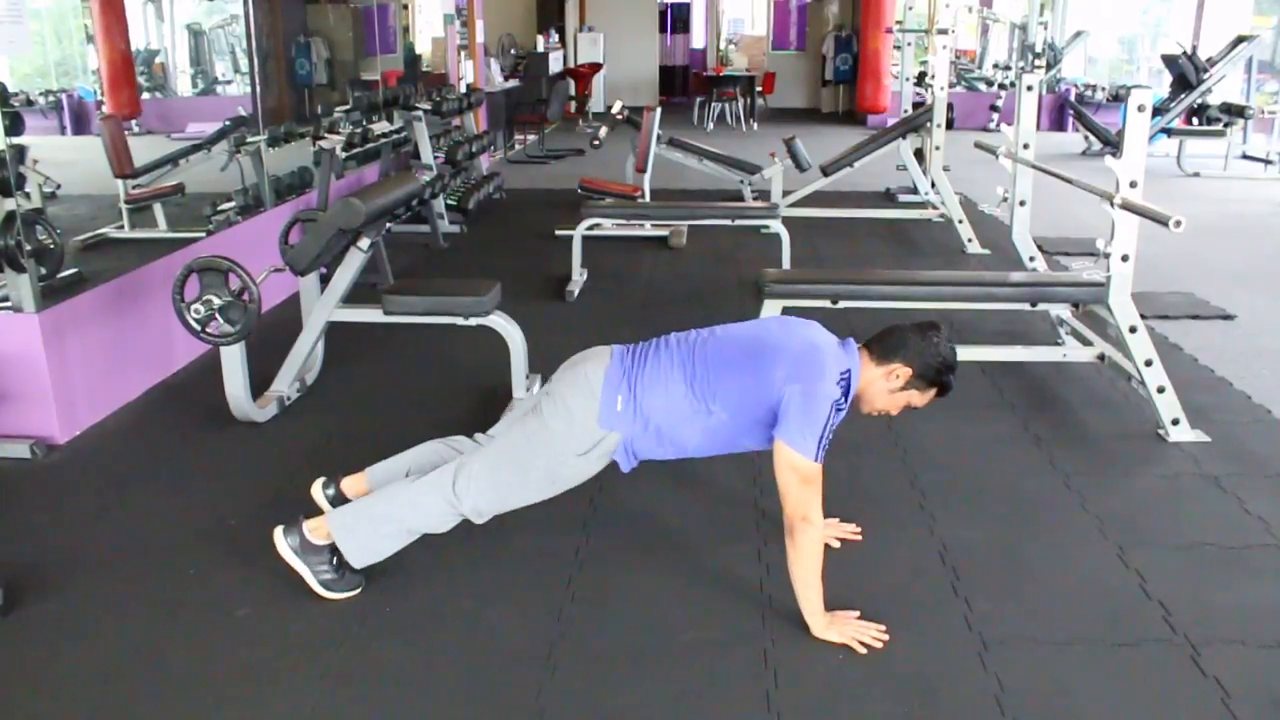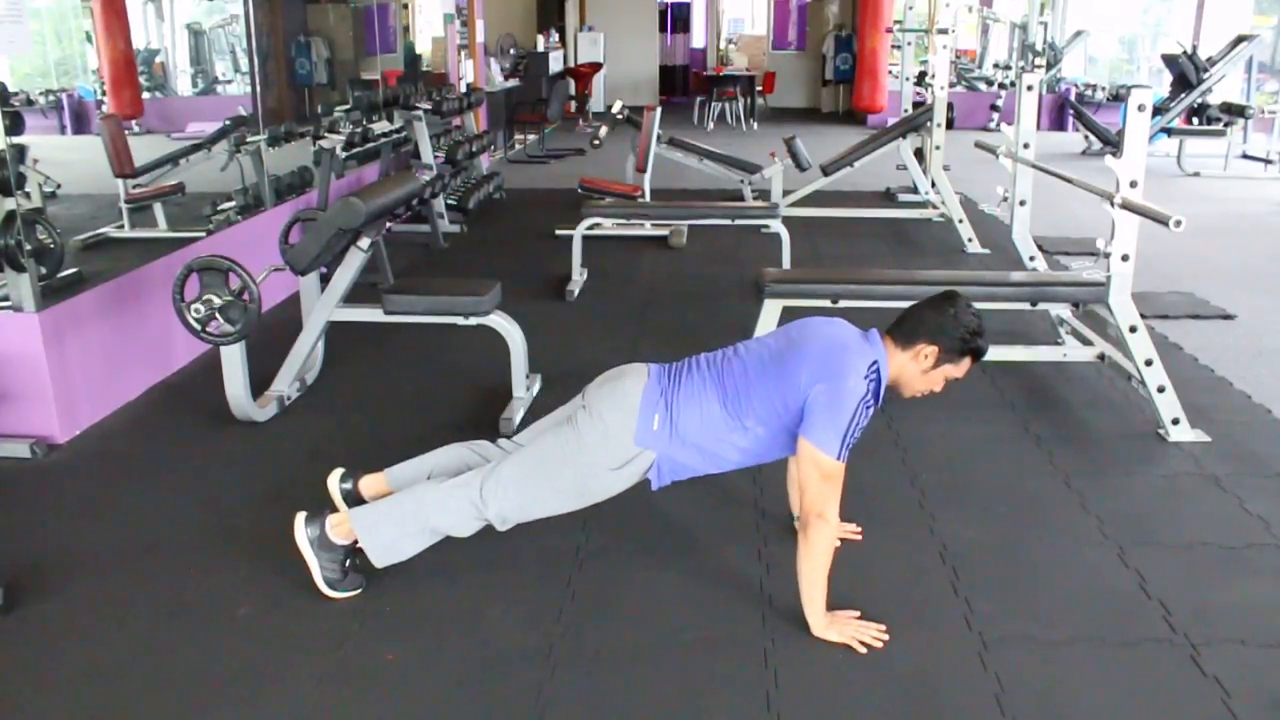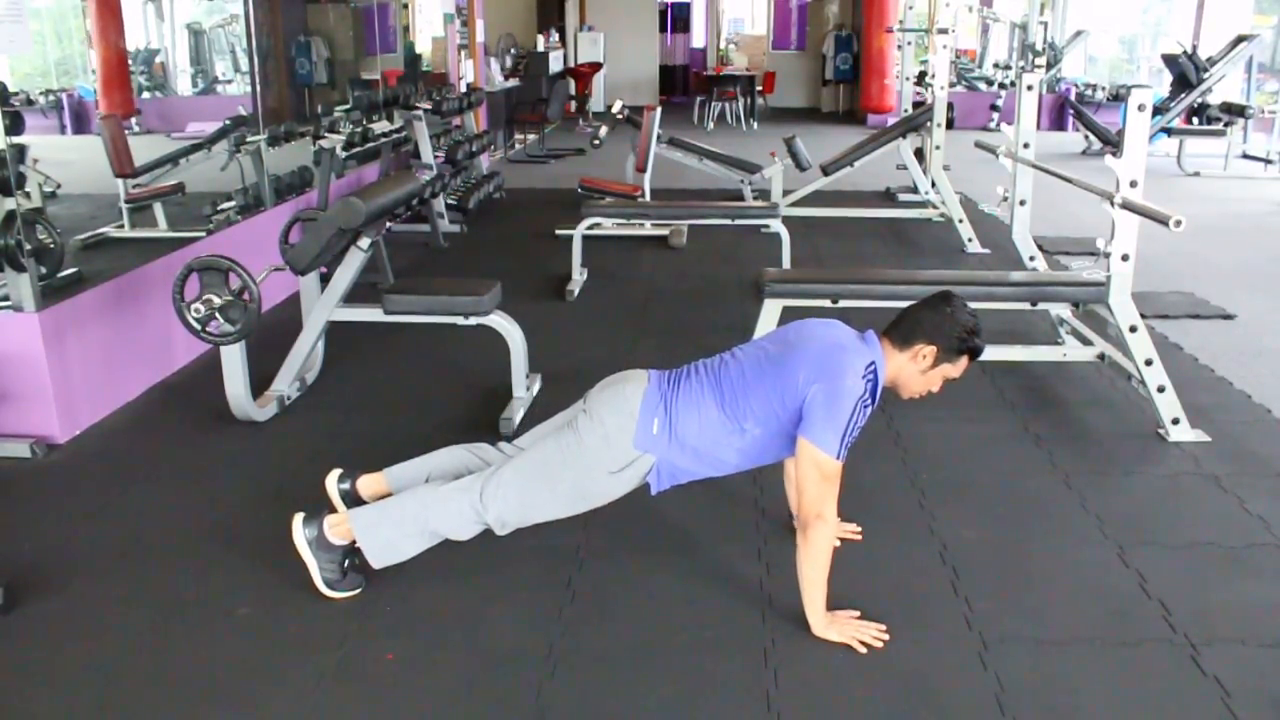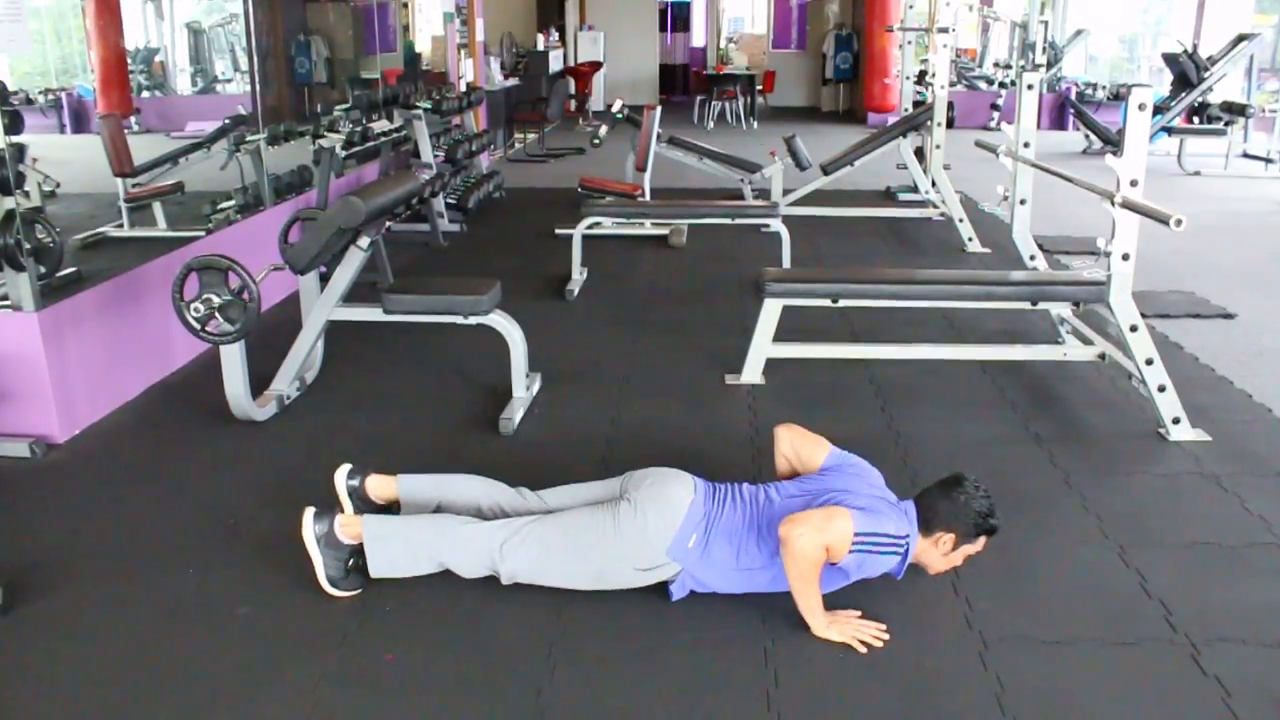
dt=0.7s
person 1, frame 1
left shoulder: (821, 345)
right shoulder: (822, 388)
left elbow: (788, 455)
right elbow: (800, 517)
left wrist: (807, 520)
right wrist: (818, 618)
left hip: (607, 380)
right hip: (607, 415)
left knee: (481, 451)
right knee: (470, 489)
left ankle: (348, 489)
right ankle: (316, 535)
person 1, frame 2
left shoulder: (842, 337)
right shoulder: (852, 383)
left elbow: (795, 435)
right elbow: (821, 515)
left wrist: (806, 517)
right wrist: (818, 618)
left hip: (636, 395)
right hip: (636, 434)
left knee: (502, 459)
right knee: (493, 497)
left ankle: (362, 487)
right ankle: (333, 531)
person 1, frame 3
left shoulder: (839, 339)
right shoulder: (850, 383)
right elbow: (815, 516)
left wrist: (811, 515)
right wrist: (820, 619)
left hip: (636, 404)
right hip: (637, 438)
left knee: (501, 463)
right knee: (490, 503)
left ankle: (362, 488)
right ankle: (334, 532)
person 1, frame 4
left shoulder: (866, 484)
right shoulder: (887, 535)
left elbow: (787, 435)
right elbow: (799, 533)
right wrist: (818, 619)
left hip: (670, 497)
right hip: (667, 537)
left knee: (520, 509)
right knee: (503, 549)
left ankle: (374, 487)
right ankle: (345, 531)
